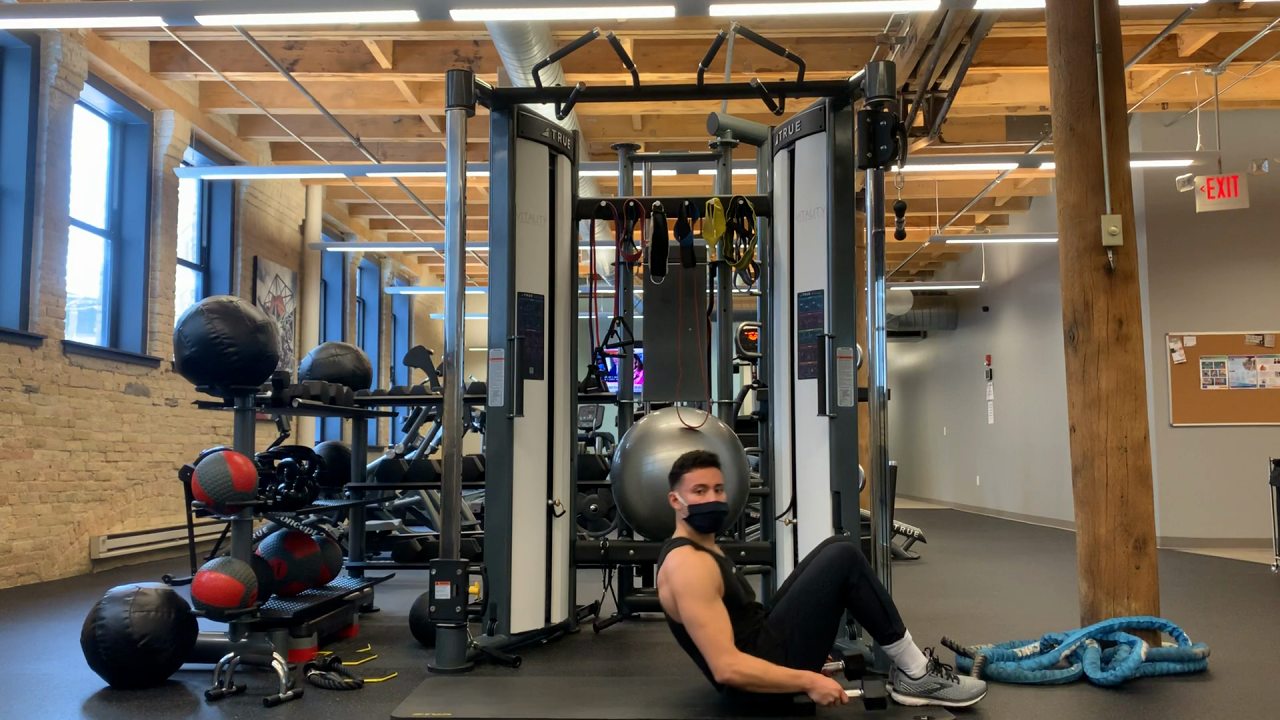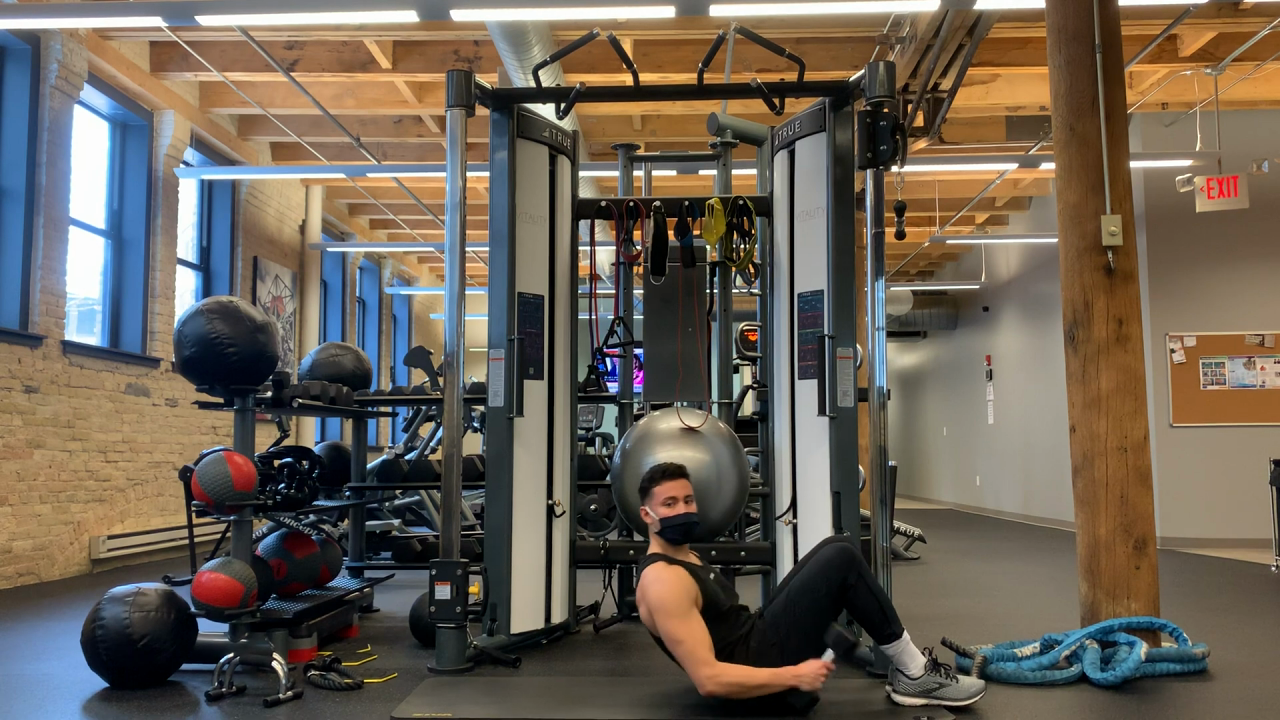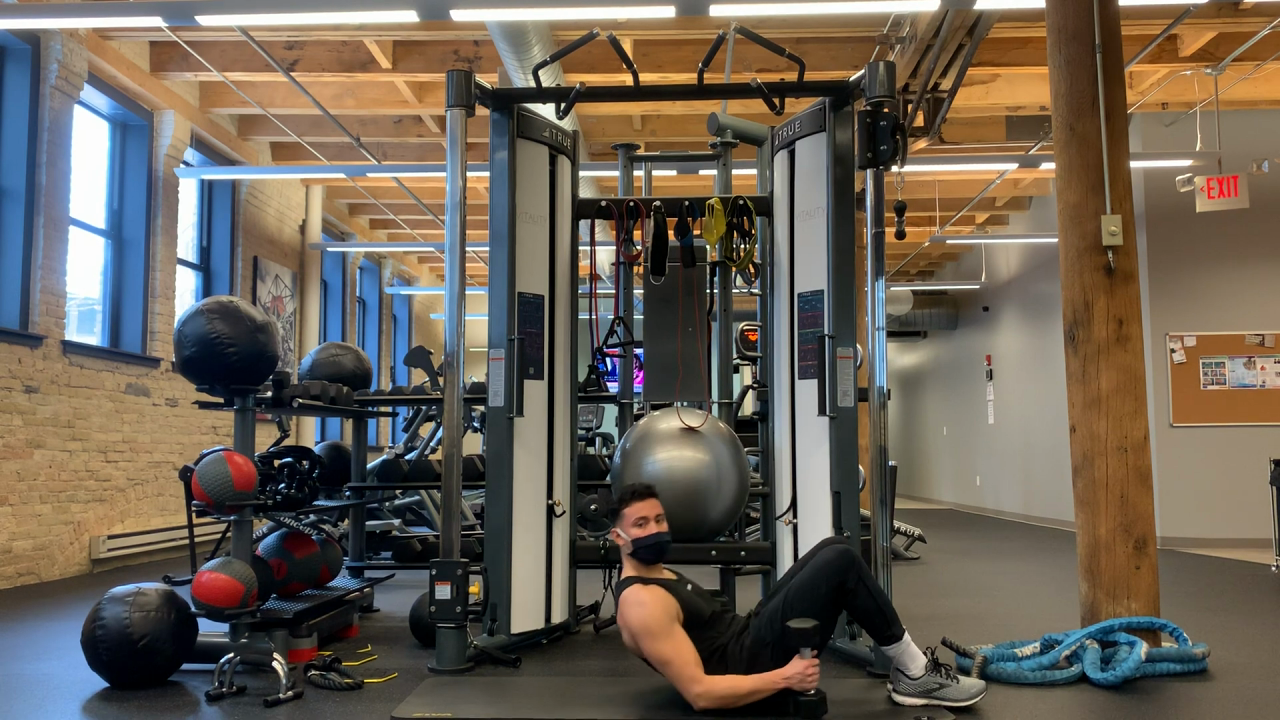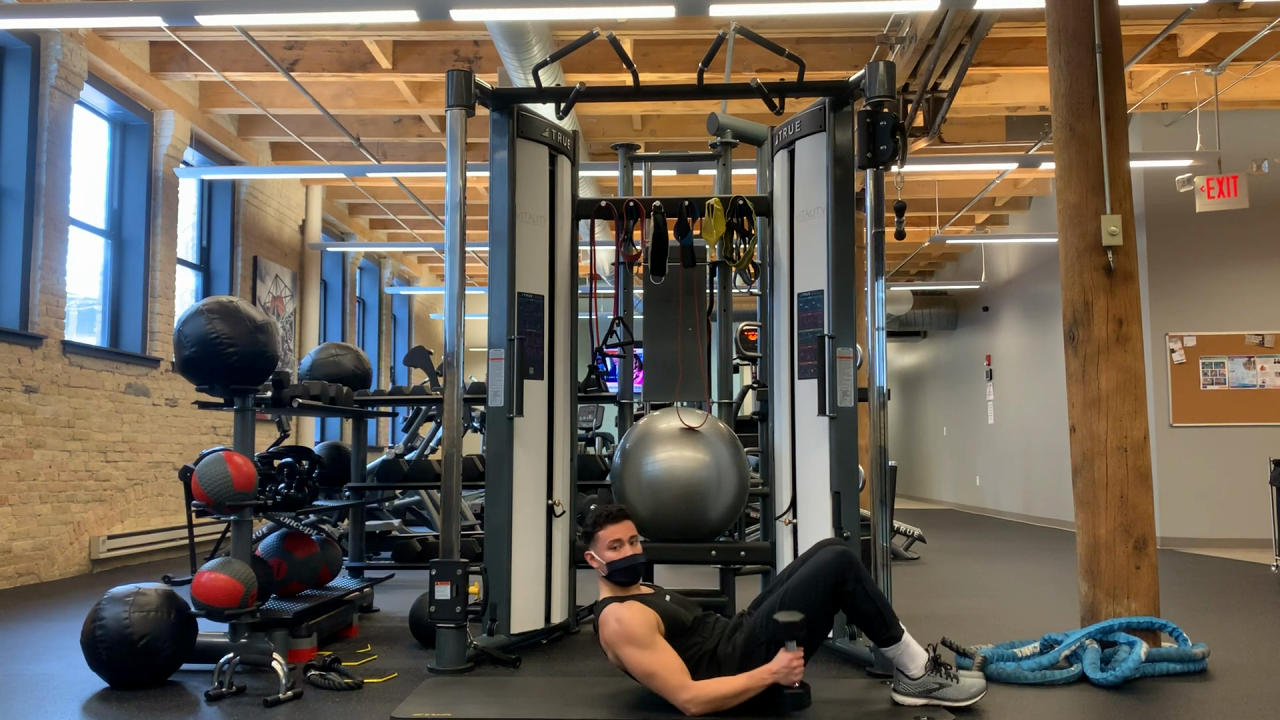
dt=0.2s
person 1, frame 1
left shoulder: (703, 549)
right shoulder: (688, 565)
right elbow: (726, 668)
left wrist: (807, 652)
right wrist: (809, 682)
left hip: (765, 648)
right hip: (758, 682)
left knee: (837, 549)
right knee: (844, 560)
left ankle: (909, 665)
right ankle: (915, 675)
person 1, frame 2
left shoulder: (682, 558)
right shoulder: (663, 581)
right elbow: (707, 679)
right wrist: (793, 674)
left hip: (756, 642)
right hip: (762, 668)
left knee: (837, 548)
right knee: (841, 561)
left ankle: (909, 666)
right ankle: (914, 675)
person 1, frame 3
left shoulder: (658, 574)
right shoulder: (641, 603)
right elbow: (700, 693)
right wrist: (784, 678)
right hip: (758, 664)
left knee: (834, 549)
right knee: (841, 562)
left ankle: (908, 663)
right ankle: (915, 676)
person 1, frame 4
left shoulder: (637, 589)
right shoulder: (621, 620)
right wrist: (770, 673)
right hip: (751, 660)
left knee: (830, 552)
right knee: (838, 564)
left ankle: (914, 658)
right ankle: (916, 675)
